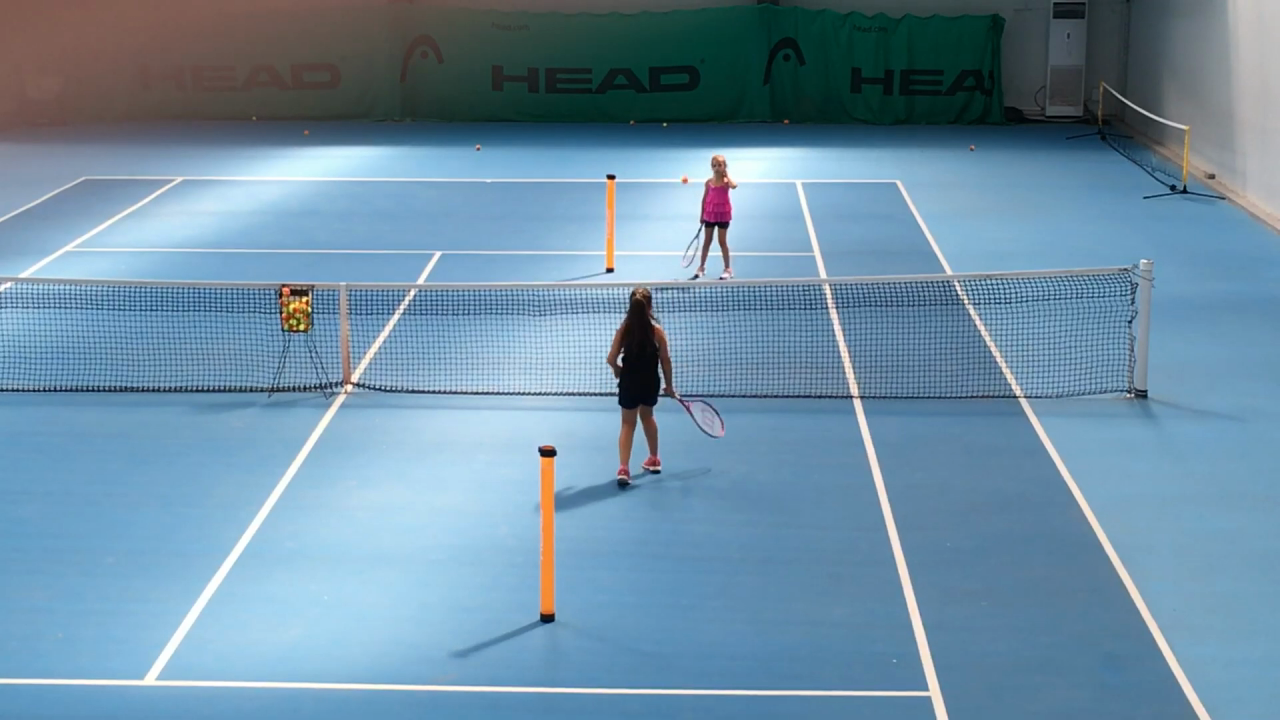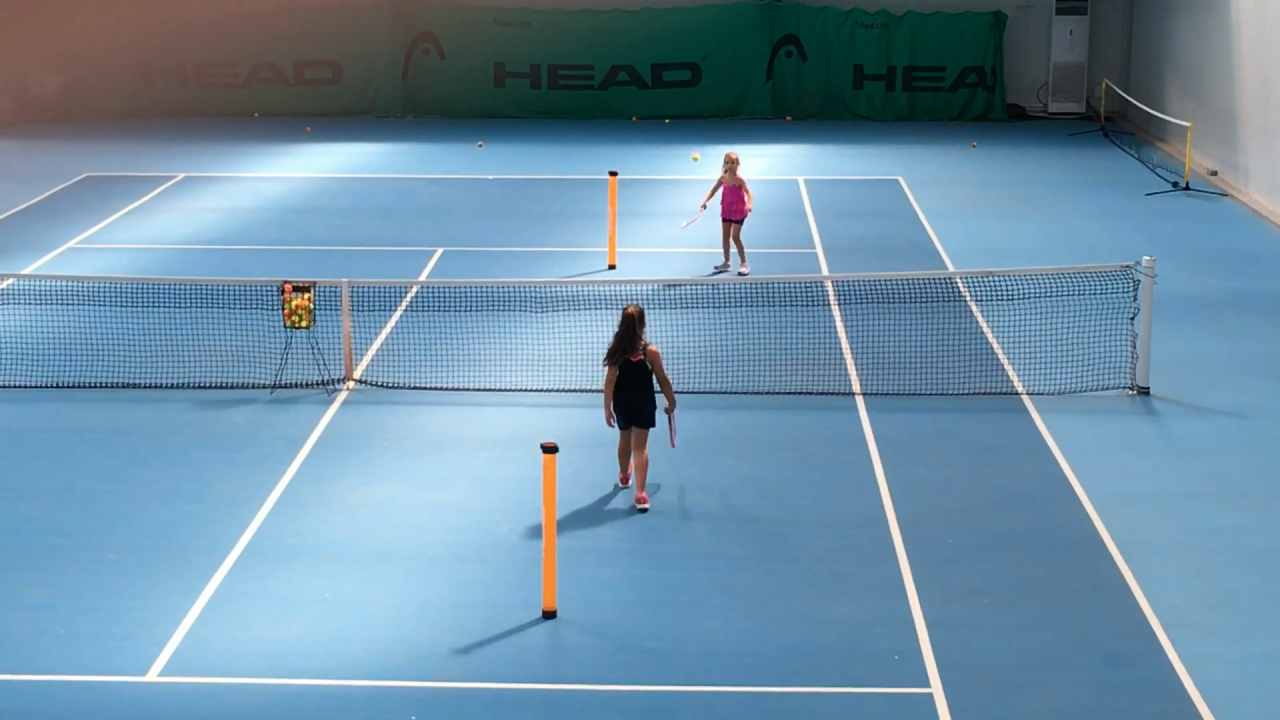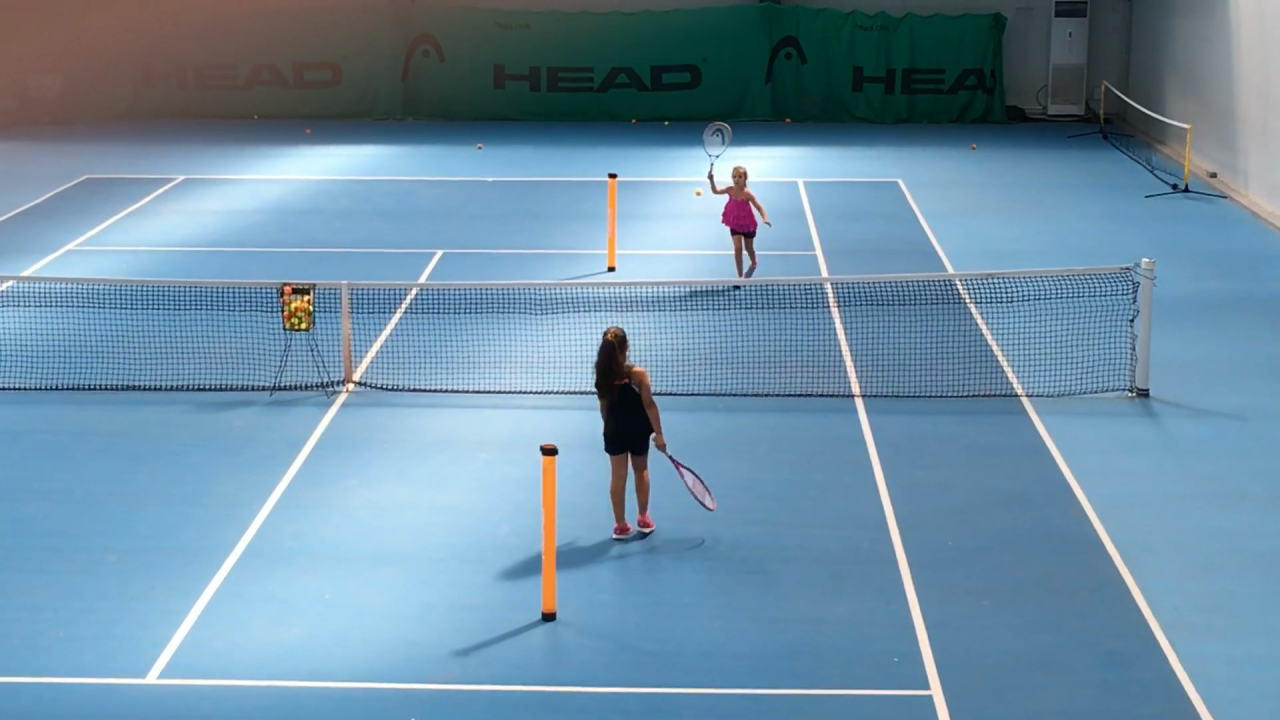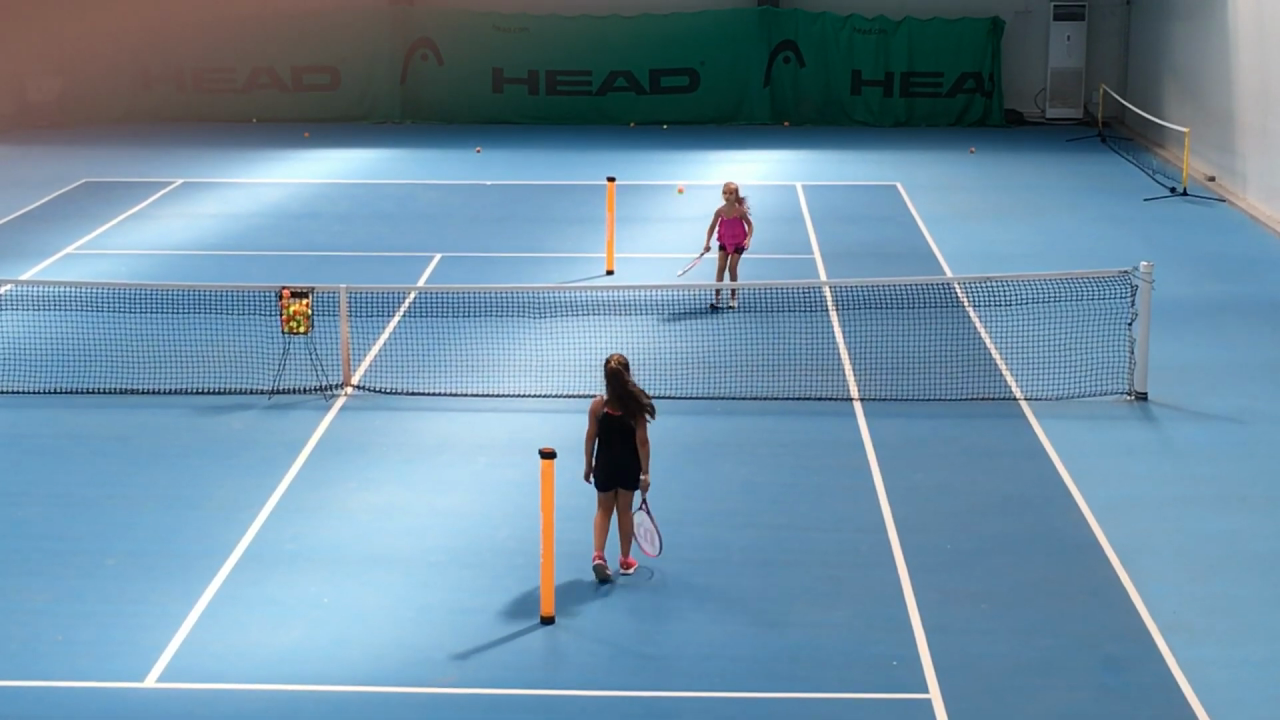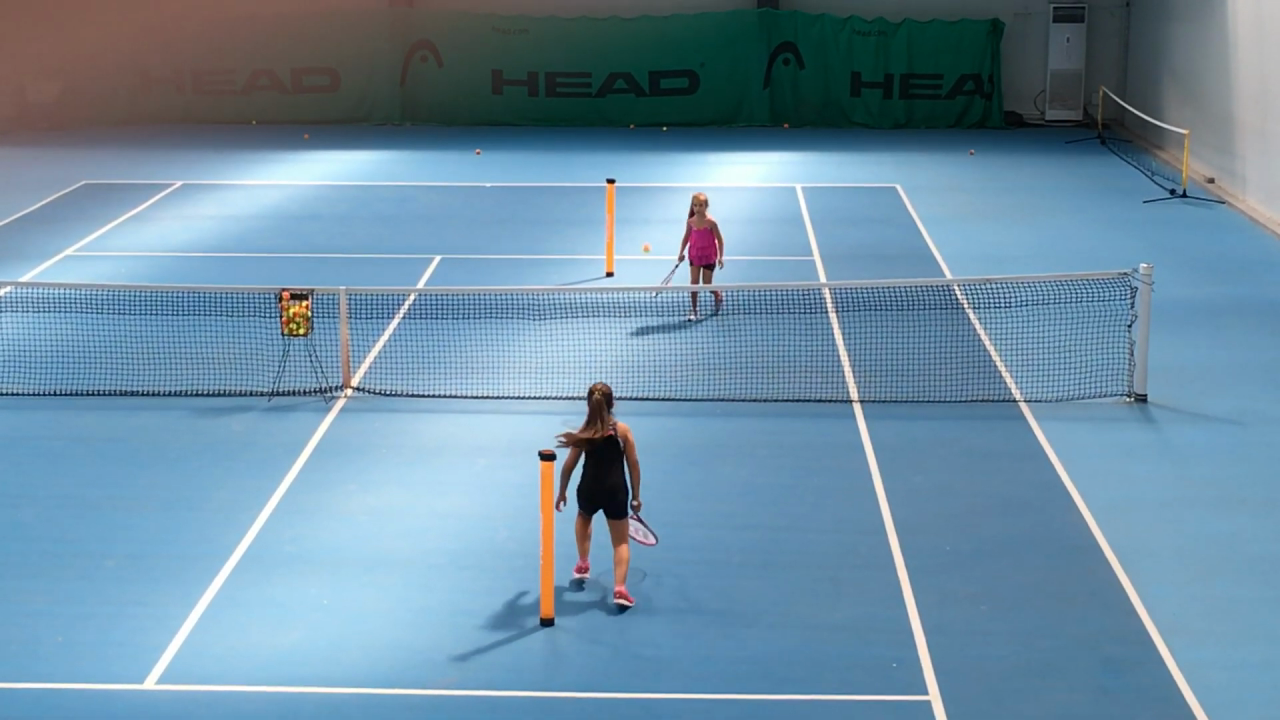
dt=0.7s
person 1, frame 1
left shoulder: (623, 330)
right shoulder: (657, 330)
left elbow: (611, 358)
right elbow: (665, 361)
left wrist: (617, 368)
right wrist: (669, 384)
left hip: (630, 382)
right hip: (650, 382)
left knee: (628, 424)
right knee: (648, 417)
left ankle: (623, 469)
right ankle: (654, 459)
person 1, frame 2
left shoulder: (616, 350)
right shoulder: (651, 351)
left elbow: (610, 381)
right elbow: (662, 381)
left wrist: (607, 408)
right wrist: (671, 402)
left hip: (622, 404)
right hip: (644, 405)
left knee: (625, 441)
right knee: (639, 448)
left ankle: (623, 476)
right ankle: (640, 494)
person 1, frame 3
left shoulder: (603, 375)
right shoulder: (638, 374)
left elbow: (604, 406)
right elbow: (649, 405)
right wrist: (658, 433)
left hip: (614, 430)
right hip: (637, 430)
left knee: (618, 476)
right knee: (641, 472)
left ankle: (621, 525)
right ankle: (644, 519)
person 1, frame 4
left shoulder: (597, 405)
right shoulder: (637, 406)
left elbow: (590, 439)
right elbow: (642, 442)
left wrist: (588, 465)
right wrist: (645, 472)
left hip: (604, 465)
right hip: (629, 466)
left knee: (603, 510)
right knee: (625, 512)
left ankle: (598, 555)
right ankle: (625, 560)
person 1, frame 5
left shoulder: (583, 433)
right shoulder: (622, 430)
left elbow: (568, 466)
right elbow: (633, 464)
left wrist: (561, 493)
right wrist: (636, 496)
left hip: (588, 489)
right hip: (615, 490)
left knee: (583, 519)
right knee: (620, 542)
left ankle: (583, 565)
right ankle: (620, 589)
